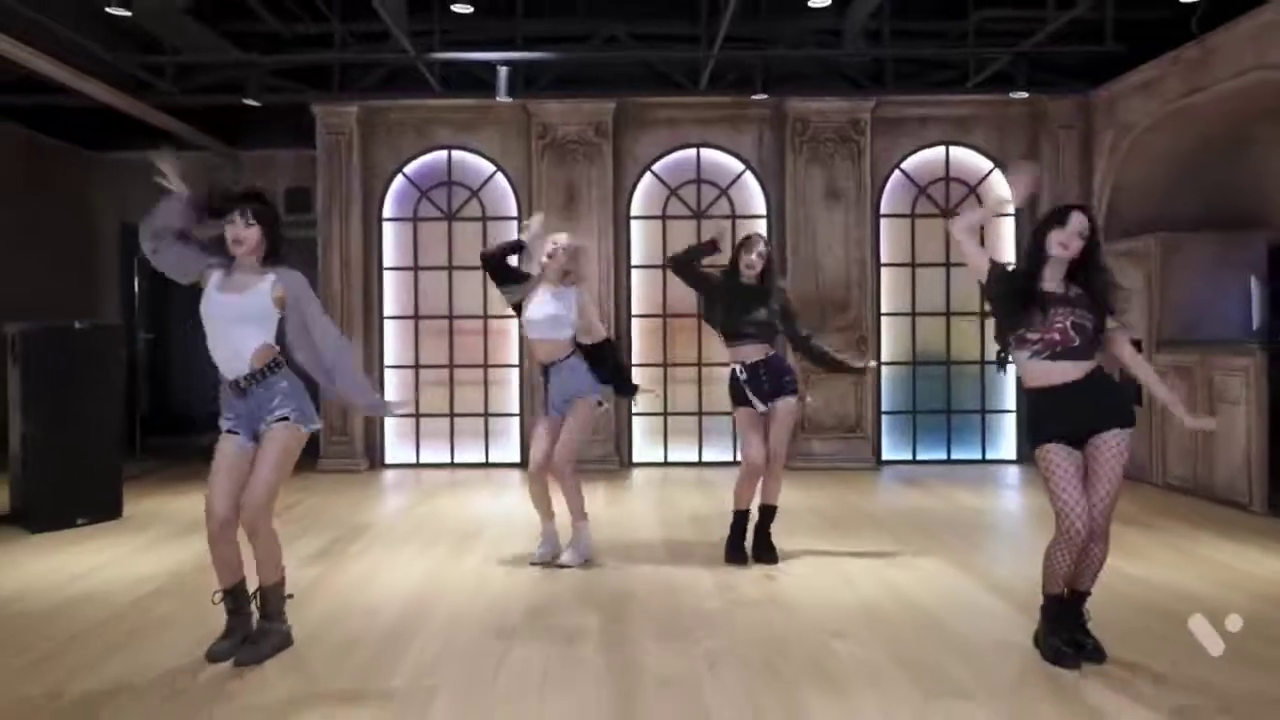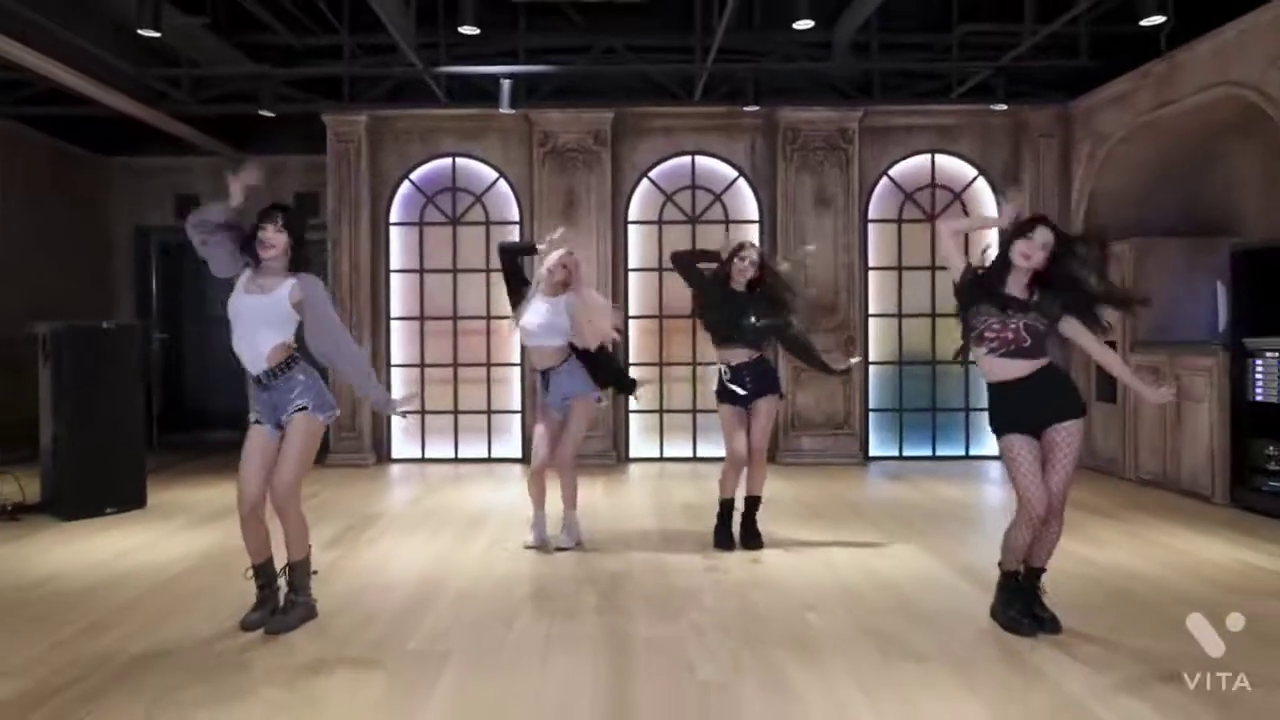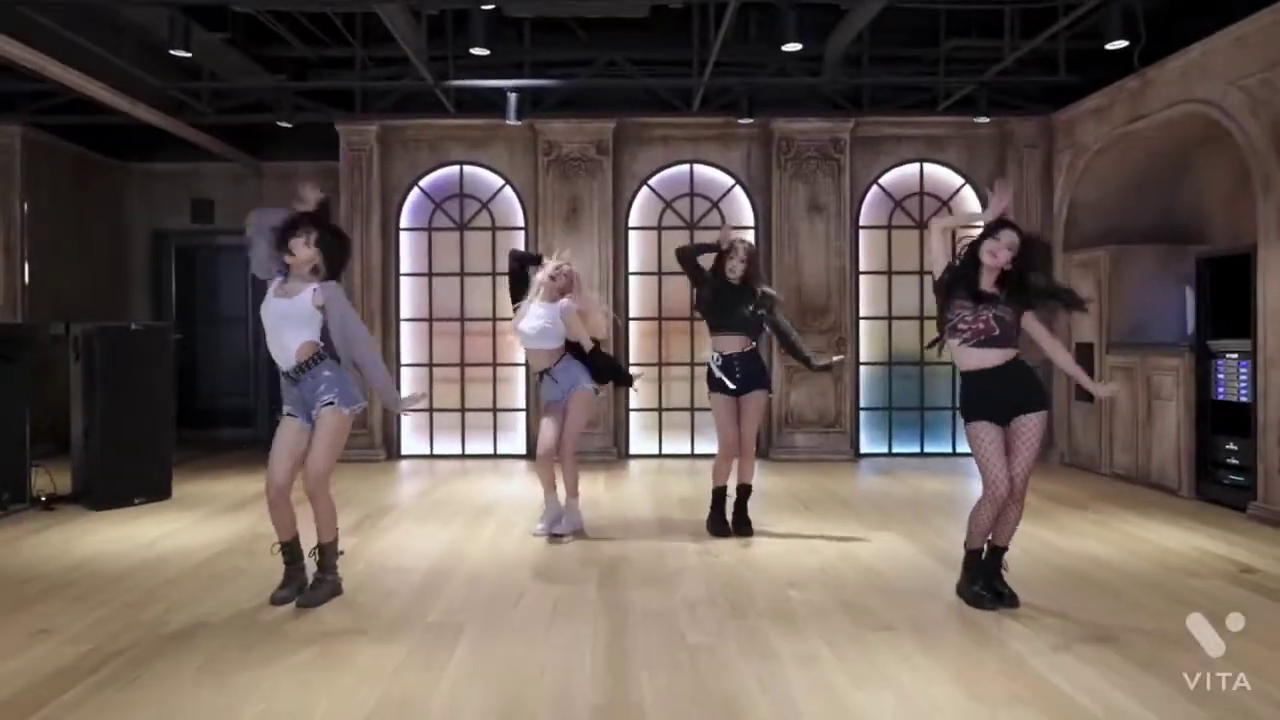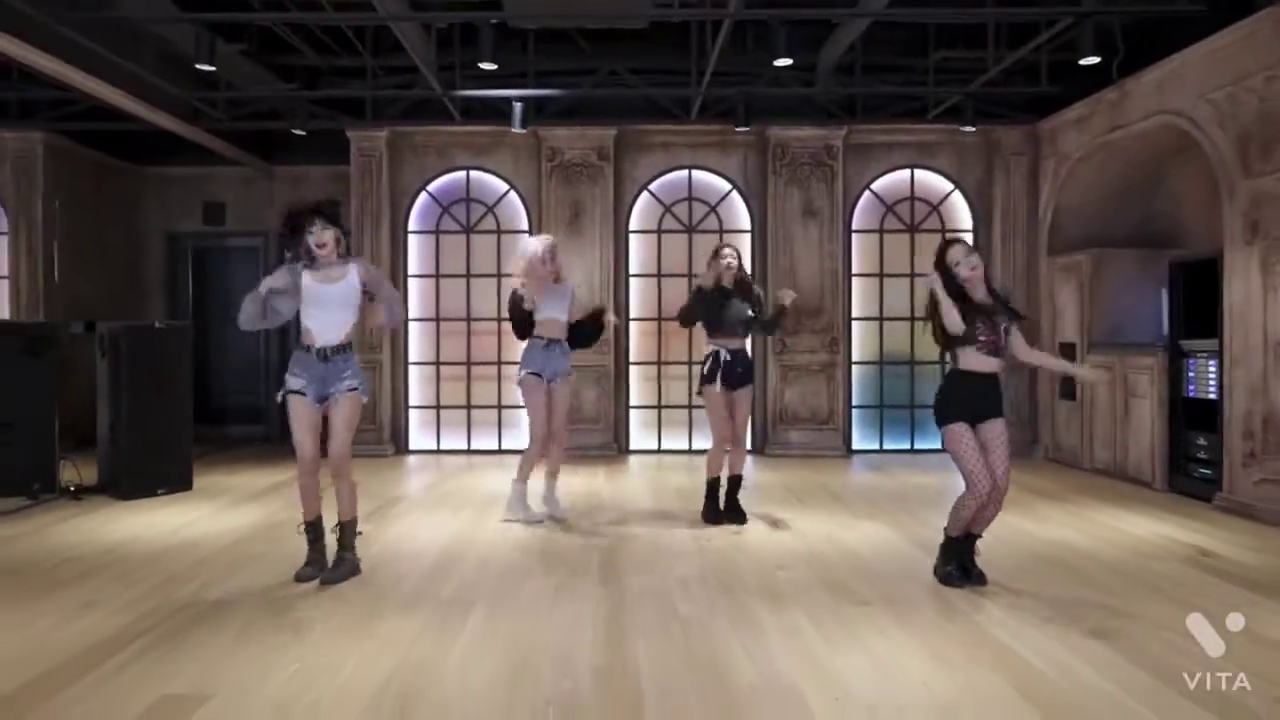
dt=0.4s
person 1, frame 1
left shoulder: (283, 281)
right shoulder: (213, 271)
left elbow: (323, 338)
right elbow: (155, 241)
left wrist: (365, 396)
right wrist: (179, 197)
left hip: (281, 396)
right hip: (237, 404)
left knee: (256, 512)
right knee: (218, 520)
left ankle: (274, 622)
right ankle: (239, 621)
person 1, frame 2
left shoulder: (304, 286)
right shoulder: (245, 270)
left elbow: (337, 343)
right elbow: (200, 229)
left wrist: (379, 398)
right wrist: (234, 202)
left hip: (303, 390)
right hip: (263, 398)
left knee: (283, 494)
right knee: (248, 501)
left ankle: (301, 595)
right ankle: (267, 595)
person 1, frame 3
left shoulder: (327, 291)
right shoulder: (276, 277)
left elbow: (359, 344)
right elbow: (257, 224)
left wrist: (392, 398)
right wrist: (299, 213)
left hip: (328, 388)
right hip: (295, 395)
left knee: (315, 479)
right knee: (276, 485)
left ankle: (328, 574)
right ankle: (294, 572)
person 1, frame 4
left shoulder: (359, 270)
right shoulder: (297, 275)
left elbow: (393, 305)
right elbow: (250, 320)
left wrist: (384, 312)
right wrist: (266, 288)
left hip: (344, 369)
right hip: (305, 370)
left knee: (340, 461)
right knee: (306, 461)
left ankle: (346, 551)
right ankle: (316, 551)
person 2, frame 1
left shoulder: (1089, 294)
right shoulder: (1011, 285)
left elbow: (1128, 354)
right elbow: (961, 233)
left wrist: (1179, 409)
right wrist: (1009, 198)
left hip: (1105, 406)
right hip: (1052, 415)
left knee: (1098, 524)
right knee: (1075, 525)
left ankle: (1075, 617)
right ankle: (1050, 622)
person 2, frame 2
left shoulder: (1050, 299)
right shoulder: (977, 285)
left elbow: (1094, 345)
right elbow: (950, 228)
left wrist: (1144, 387)
right wrist: (1004, 220)
left hip: (1058, 398)
right hip: (1009, 403)
left knee: (1055, 505)
right knee: (1034, 505)
left ankle: (1030, 591)
right ankle: (1006, 594)
person 2, frame 3
left shoulder: (1013, 297)
right shoulder: (953, 282)
left elbow: (1047, 341)
right elbow: (938, 226)
left wrist: (1090, 383)
right wrist: (987, 216)
left hip: (1023, 391)
right hip: (980, 396)
left knee: (1017, 487)
right knee: (997, 488)
left ankle: (992, 570)
right ankle: (971, 573)
person 2, frame 4
left shoulder: (1000, 305)
right shoulder: (956, 305)
left elbow: (1024, 353)
right elbow: (956, 327)
left wrist: (1072, 368)
right wrist: (937, 289)
left hip: (989, 400)
right hip: (957, 400)
left knee: (999, 485)
right knee: (981, 486)
right ankle: (948, 554)
person 3, frame 1
left shoulder: (576, 296)
right shoulder: (529, 289)
left elbow: (598, 341)
right elbow: (491, 260)
left wrist: (625, 384)
right wrist: (524, 241)
left hip: (578, 381)
right hip: (549, 383)
left knee: (561, 463)
right knee: (536, 466)
left ankle: (581, 540)
right ankle: (549, 538)
person 3, frame 2
left shoulder: (571, 303)
right shoulder: (529, 296)
left elbow: (592, 347)
right elbow: (507, 254)
left wrist: (625, 382)
right wrist: (535, 248)
left hip: (575, 384)
right hip: (547, 387)
left knee: (564, 458)
right knee: (538, 463)
left ankle: (571, 525)
right ankle: (538, 525)
person 3, frame 3
left shoulder: (564, 307)
right shoulder: (527, 301)
left elbow: (587, 344)
right elbow: (516, 260)
left wrist: (621, 376)
right wrist: (542, 262)
left hip: (575, 380)
right hip: (549, 388)
left knee: (566, 449)
right knee: (544, 452)
left ankle: (572, 514)
right ankle: (553, 506)
person 3, frame 4
left shoulder: (566, 289)
right shoulder: (524, 292)
left elbow: (581, 328)
right elbow: (522, 331)
left wrist: (601, 318)
right wrist: (526, 304)
left hip: (561, 361)
right hip: (537, 360)
left knee: (558, 434)
right knee: (540, 436)
left ankle: (550, 496)
right ankle: (516, 500)
person 4, frame 1
left shoulder: (774, 295)
right shoulder: (720, 288)
left elbow: (802, 342)
right elbow: (680, 265)
left wrist: (846, 365)
right wrist: (714, 246)
left hip: (780, 377)
right hip: (745, 381)
left knee: (776, 461)
right knee: (754, 462)
left ankle: (763, 535)
right ankle: (737, 536)
person 4, frame 2
left shoulder: (767, 300)
right shoulder: (714, 290)
left elbow: (793, 341)
right elbow: (679, 261)
left wrist: (829, 367)
right wrist: (718, 256)
left hip: (763, 379)
right hip: (729, 382)
left knee: (758, 453)
right knee: (737, 456)
left ankle: (749, 523)
right ankle: (723, 524)
person 4, frame 3
left shoulder: (759, 294)
right shoulder: (710, 284)
left elbow: (783, 332)
right elbow: (684, 254)
left wrist: (811, 362)
right wrist: (718, 245)
left hip: (751, 370)
right hip: (720, 371)
left knee: (747, 444)
right knee: (728, 445)
left ankle: (741, 511)
right ankle: (717, 511)
person 4, frame 4
left shoulder: (749, 292)
right shoulder: (705, 295)
left elbow: (767, 328)
right elbow: (685, 319)
left wrist: (781, 307)
right wrist: (703, 288)
left hip: (743, 367)
right hip: (717, 366)
left knee: (739, 438)
right knee: (723, 437)
left ankle: (732, 499)
right ankle: (711, 500)
